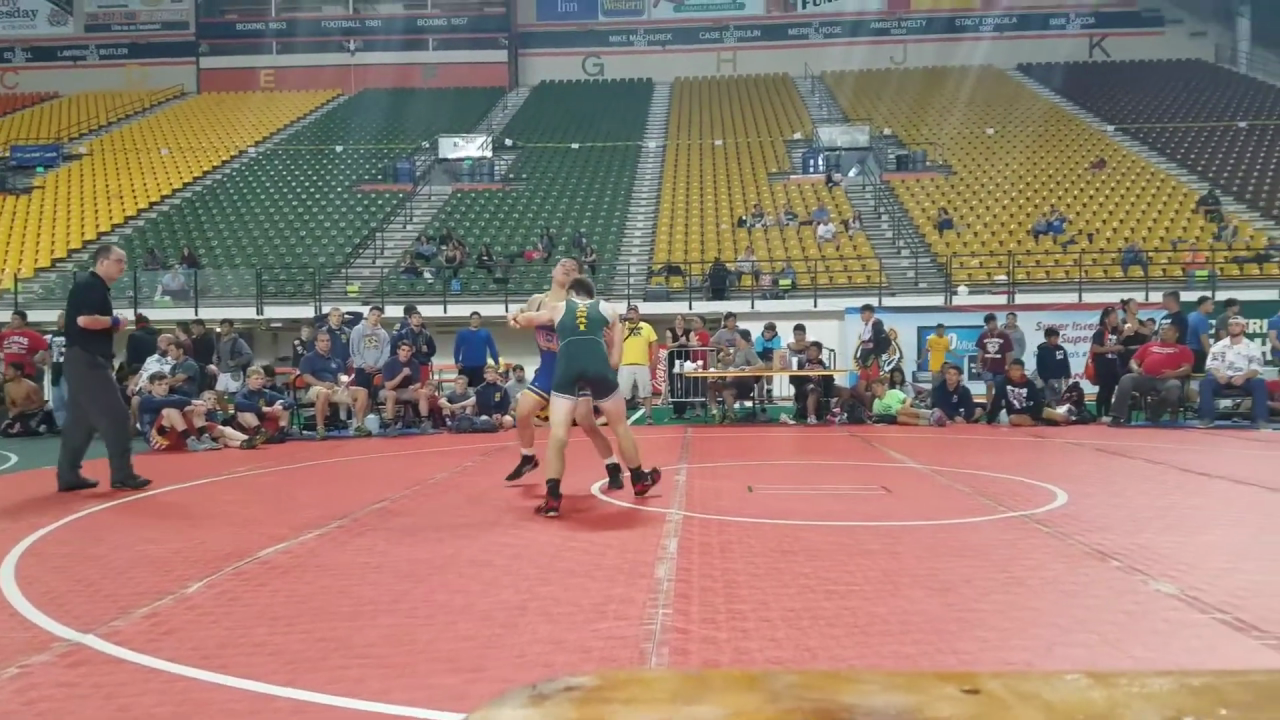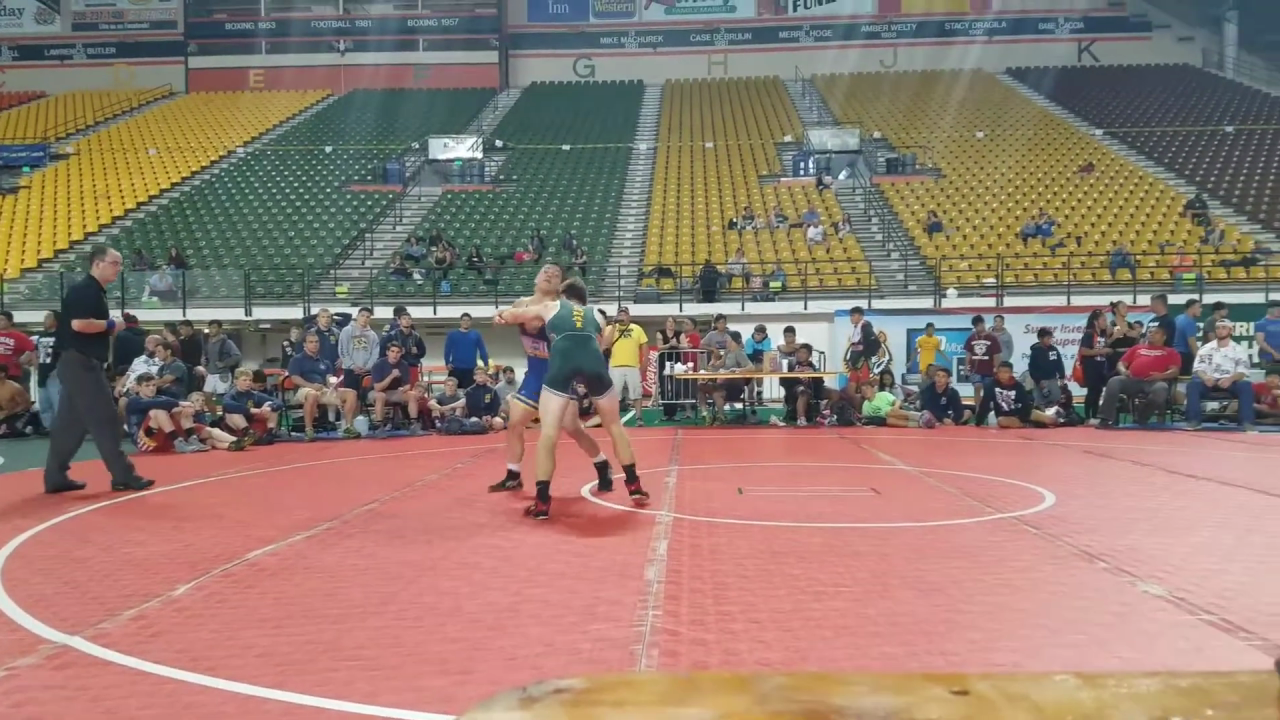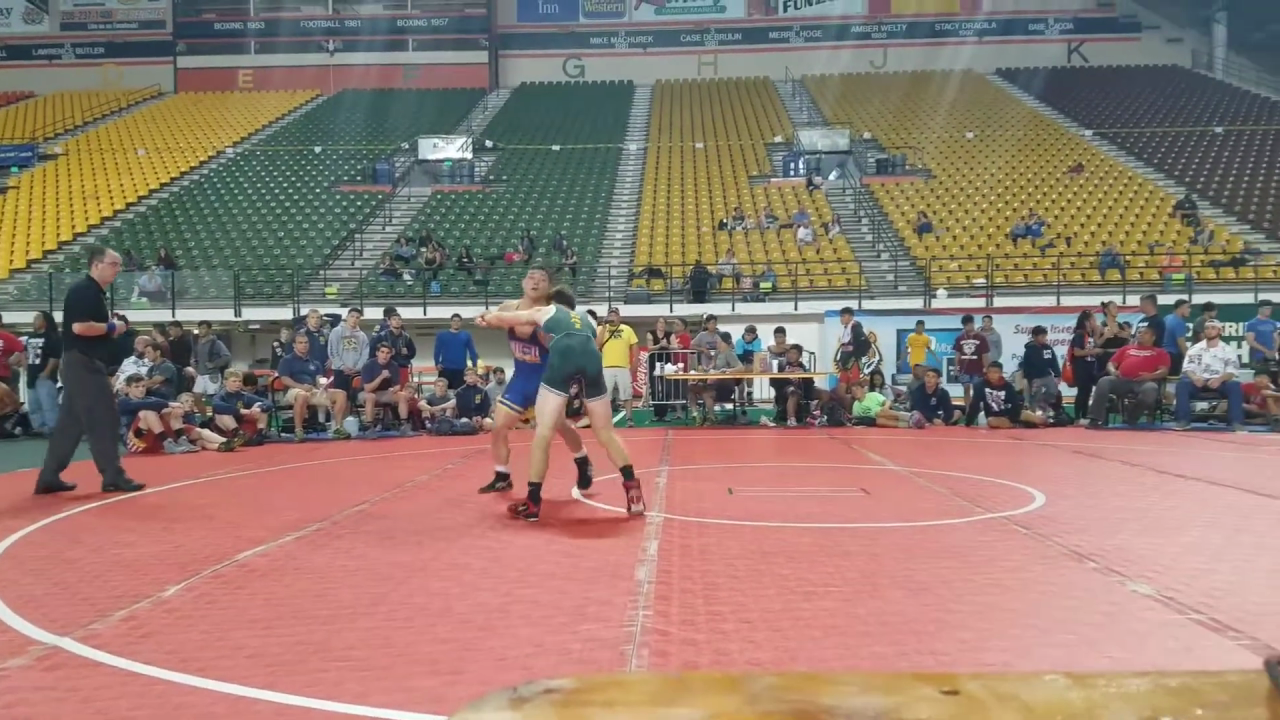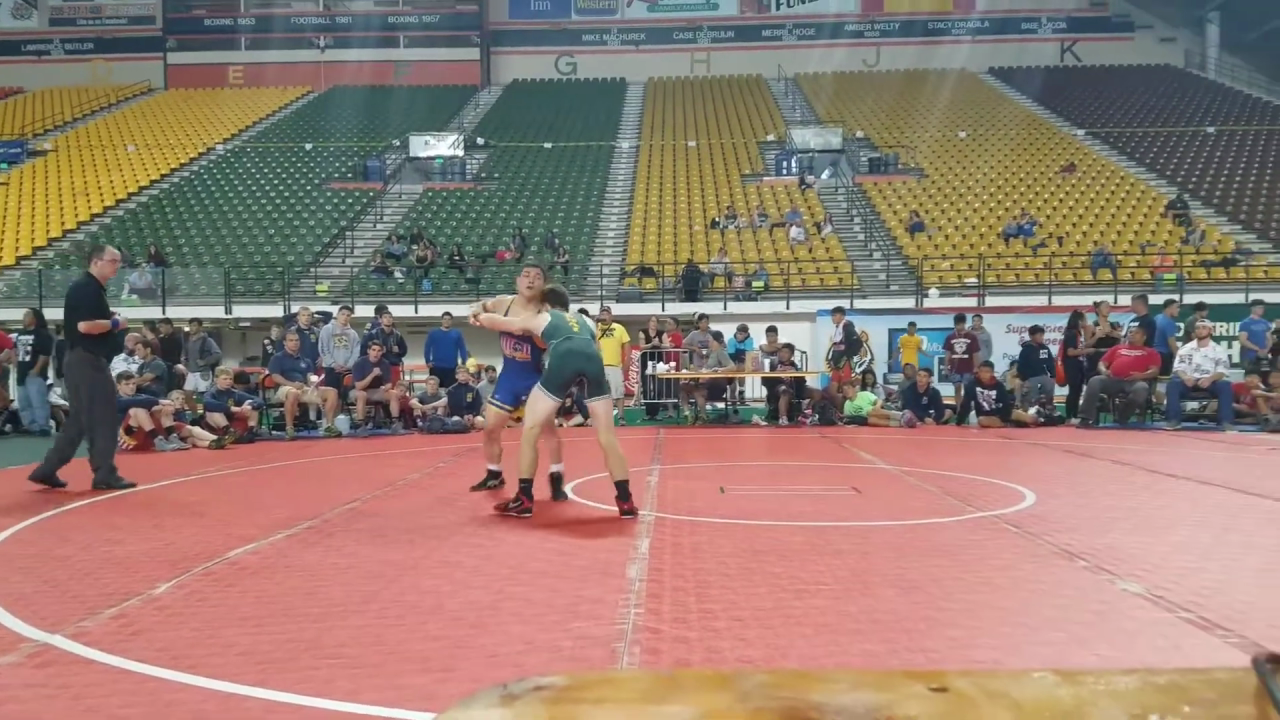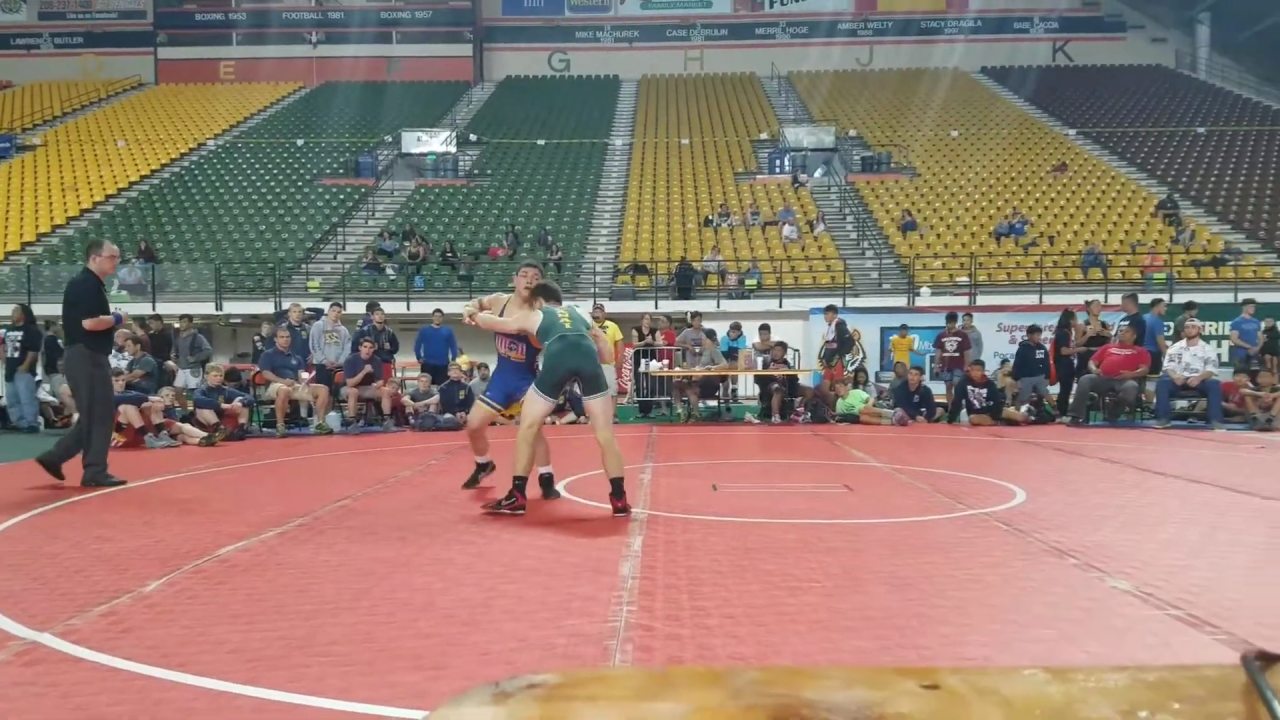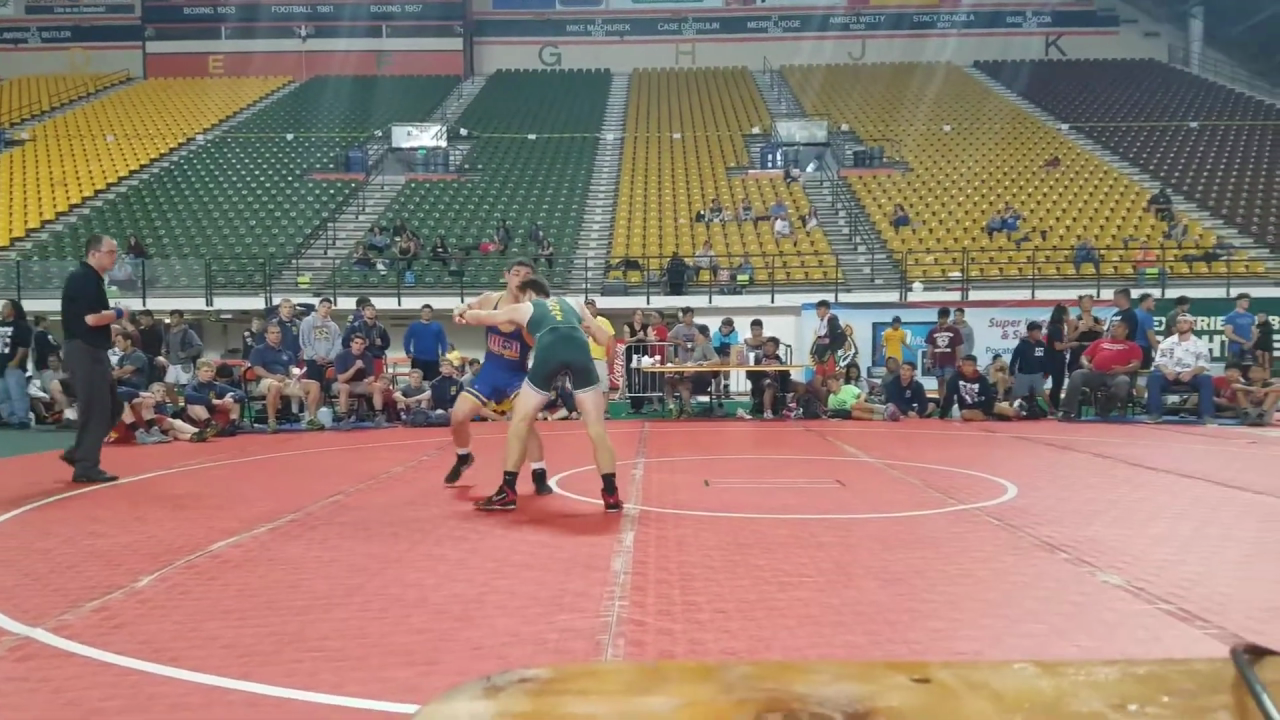
dt=0.1s
person 1, frame 1
left shoulder: (98, 288)
right shoulder: (89, 286)
right elbow: (84, 320)
left wrist: (114, 325)
right wrist: (115, 322)
left hip: (86, 360)
right hip: (86, 361)
left knee: (79, 420)
right knee: (114, 416)
left ankle: (68, 475)
right ankle: (122, 474)
person 1, frame 2
left shoulder: (94, 291)
right shoulder: (84, 289)
right elbow: (78, 324)
left wrist: (109, 328)
right wrist: (110, 325)
left hip: (81, 364)
right hip: (81, 363)
left knee: (70, 423)
right knee: (106, 420)
left ankle: (55, 477)
right ankle: (123, 475)
person 1, frame 3
left shoulder: (94, 292)
right shoulder: (83, 291)
right elbow: (79, 327)
left wrist: (110, 328)
right wrist: (110, 327)
left hip: (84, 364)
right hip: (84, 365)
left knee: (70, 424)
right knee: (105, 420)
left ankle: (49, 478)
right ankle: (113, 477)
person 1, frame 4
left shoulder: (94, 288)
right shoulder: (85, 289)
right elbow: (84, 325)
left wrist: (112, 325)
right wrist: (115, 323)
left hip: (86, 362)
right hip: (87, 362)
left knee: (80, 420)
right knee: (103, 419)
left ankle: (46, 470)
right ankle: (105, 475)
person 1, frame 5
left shoulder: (90, 284)
right shoulder: (84, 284)
right elbow: (89, 322)
left wrist: (111, 322)
right wrist: (117, 319)
left hip: (89, 358)
right hip: (86, 358)
left knee: (91, 415)
right knee: (99, 416)
left ankle: (54, 457)
right ankle: (95, 472)
person 1, frame 6
left shoulder: (89, 278)
right shoulder: (85, 279)
right elbow: (91, 318)
left wrist: (111, 316)
right wrist: (118, 313)
left hip: (88, 353)
right hip: (84, 353)
left knee: (112, 407)
right knee: (96, 411)
left ankle: (79, 453)
right ankle: (86, 467)
person 2, frame 1
left shoulder: (560, 308)
right shoulder: (607, 308)
left elbow: (524, 319)
right elbow: (615, 358)
left wrist: (518, 319)
left hip: (568, 364)
right hip: (598, 364)
left knee: (558, 434)
right knee: (619, 427)
left ankle: (553, 497)
right ankle: (640, 481)
person 2, frame 2
left shoulder: (551, 307)
right shoulder: (597, 316)
left elbow: (508, 316)
left wrist: (502, 316)
left hip: (563, 359)
right hip: (593, 360)
left knee: (548, 433)
right knee: (614, 426)
left ankle: (542, 500)
right ankle: (634, 485)
person 2, frame 3
left shoulder: (544, 312)
right shoulder: (587, 321)
left elbow: (497, 318)
left wrist: (484, 318)
left hip: (561, 358)
right hip: (591, 358)
left knee: (543, 433)
right knee: (606, 432)
left ankle: (532, 502)
right ankle: (632, 489)
person 2, frame 4
left shoulder: (540, 318)
right shoulder: (585, 322)
left elbow: (495, 321)
left wrist: (479, 317)
left hip: (562, 360)
right hip: (593, 360)
left knee: (531, 429)
right knee: (606, 436)
left ankle: (524, 498)
right ankle: (626, 502)
person 2, frame 5
left shoulder: (533, 316)
right shoulder: (581, 314)
left elbow: (488, 322)
right elbow: (606, 355)
left wrist: (475, 316)
left hip: (557, 360)
right hip: (588, 358)
left knee: (527, 428)
right knee: (605, 434)
left ankle: (517, 496)
right ankle: (619, 499)
person 2, frame 6
left shoulder: (522, 308)
right shoulder: (572, 303)
left elbow: (477, 317)
right elbow: (605, 338)
left wrist: (465, 314)
left hip: (549, 352)
right hip: (580, 350)
left knee: (520, 422)
right knee: (597, 428)
left ankle: (507, 492)
right ankle: (611, 495)
person 3, frame 1
right shoulder: (536, 302)
right wrist: (515, 318)
right hip: (546, 371)
left knee: (587, 424)
right knee: (522, 414)
left ankle: (614, 470)
right ankle: (527, 460)
person 3, frame 2
right shoulder: (521, 305)
right hip: (534, 376)
left knee: (571, 428)
right knee: (513, 424)
left ankle: (603, 467)
right ankle: (513, 477)
person 3, frame 3
right shoulder: (510, 308)
left hip: (545, 379)
right hip: (519, 379)
left knee: (559, 425)
right knee: (499, 428)
left ankle: (582, 462)
right ankle: (502, 478)
person 3, frame 4
right shoulder: (503, 303)
right elbow: (484, 306)
right wrist: (476, 311)
left hip: (533, 378)
right hip: (508, 377)
right knee: (490, 428)
left ankle: (557, 479)
right ankle: (494, 475)
person 3, frame 5
right shoulder: (499, 301)
right elbow: (478, 303)
right wrist: (471, 309)
left hip: (527, 378)
right hip: (501, 376)
right knee: (473, 426)
left ankle: (546, 480)
right ankle: (484, 464)
person 3, frame 6
right shoulder: (490, 300)
right elbow: (469, 308)
right wrist: (460, 311)
left hip: (516, 375)
right hip: (488, 371)
right knee: (457, 418)
left ankle: (539, 476)
right ankle: (463, 458)
